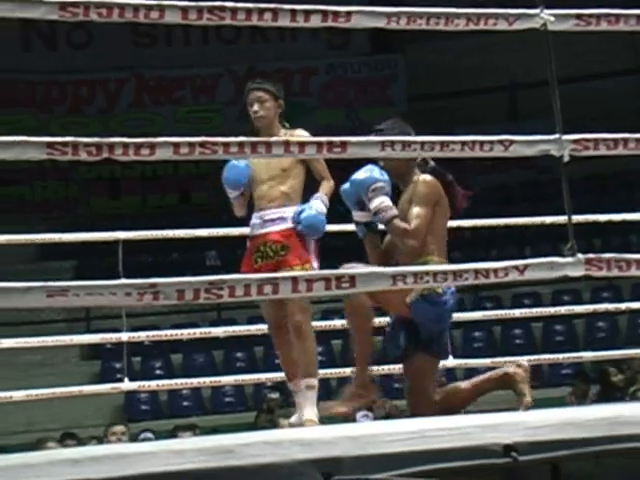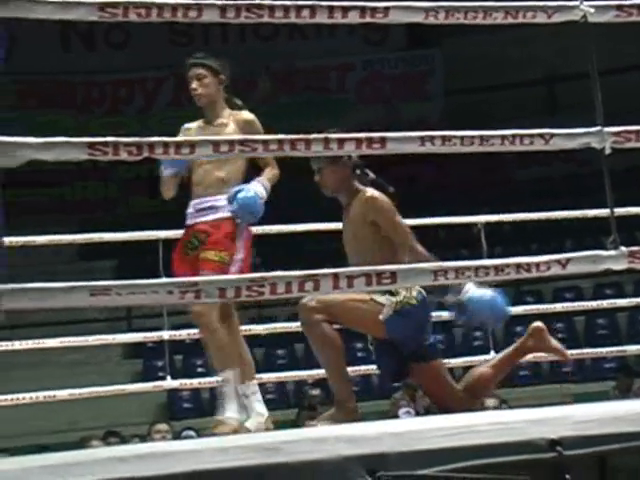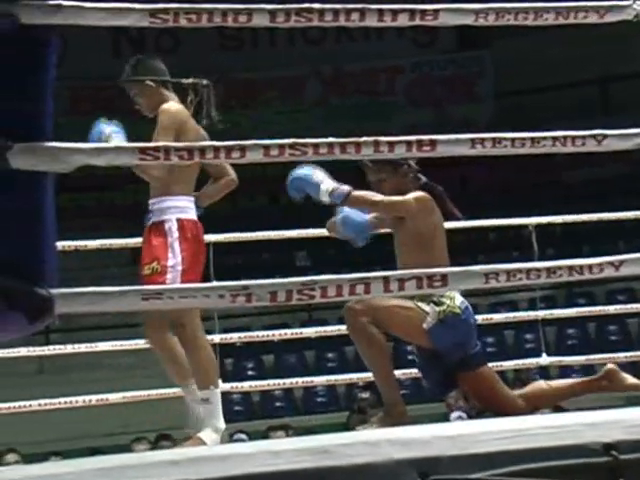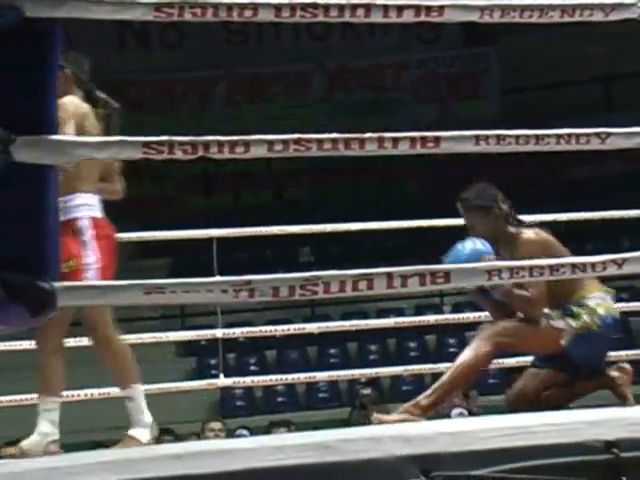
dt=1s
person 1, frame 1
left shoulder: (299, 138)
right shoulder: (246, 153)
left elbow: (327, 181)
right elbow: (238, 211)
left wrist: (319, 203)
right wrist: (234, 192)
left hip: (293, 234)
right hip: (258, 239)
left knee: (298, 320)
right knee: (278, 326)
left ankle: (309, 408)
right ankle: (300, 402)
person 1, frame 2
left shoulder: (244, 121)
right shoulder: (188, 132)
left elbow: (272, 168)
right elbow: (168, 191)
left wrist: (258, 189)
right wrist: (169, 169)
left hip: (228, 225)
right hip: (194, 229)
left knee: (204, 311)
right knee: (224, 320)
left ankle: (232, 408)
right ankle: (257, 411)
person 1, frame 3
left shoulder: (170, 113)
right shoulder: (193, 126)
left elbow: (154, 172)
right elbow: (228, 179)
left wrist: (117, 145)
left hip: (173, 229)
right hip: (172, 228)
left knee: (188, 329)
right knee: (156, 327)
left ankle: (211, 428)
right ankle: (205, 420)
person 1, frame 4
left shoulder: (68, 107)
right shoulder: (87, 116)
left elbow: (62, 162)
right elbow: (116, 188)
right wrist: (74, 189)
left hip: (82, 230)
right hip: (71, 228)
left knee: (101, 331)
right knee: (48, 333)
left ankle: (142, 424)
right ankle: (45, 434)
person 2, frame 1
left shoulder: (427, 185)
right shoulder: (404, 196)
left elbow: (414, 237)
right elbow: (382, 264)
left wrist: (383, 208)
right wrist: (365, 222)
left hip: (431, 292)
right hip: (419, 300)
right knee: (423, 408)
left ankle: (362, 384)
right ankle: (505, 375)
person 2, frame 2
left shoulder: (370, 201)
right shoulder: (350, 210)
left elbow: (413, 251)
left wrist: (461, 287)
left hip: (400, 305)
right hip: (391, 312)
left knee: (311, 308)
right knee: (460, 402)
left ankle: (345, 408)
right ankle: (527, 342)
person 2, frame 3
left shoulder: (418, 202)
right shoulder: (398, 214)
left elbow: (374, 202)
right elbow: (349, 223)
left wrist: (327, 188)
right wrist: (347, 222)
left hip: (442, 316)
right hip: (438, 320)
left knee: (357, 310)
right knee: (513, 405)
left ankle: (393, 410)
right ankle: (603, 381)
person 2, frame 4
left shoulder: (530, 242)
right shoulder: (508, 251)
left elbow: (535, 307)
right elbow: (507, 318)
right wrist: (479, 288)
left hip: (593, 320)
right hip: (583, 325)
left knee: (491, 336)
right knee: (519, 402)
left ankle: (417, 408)
right ankle: (606, 379)
